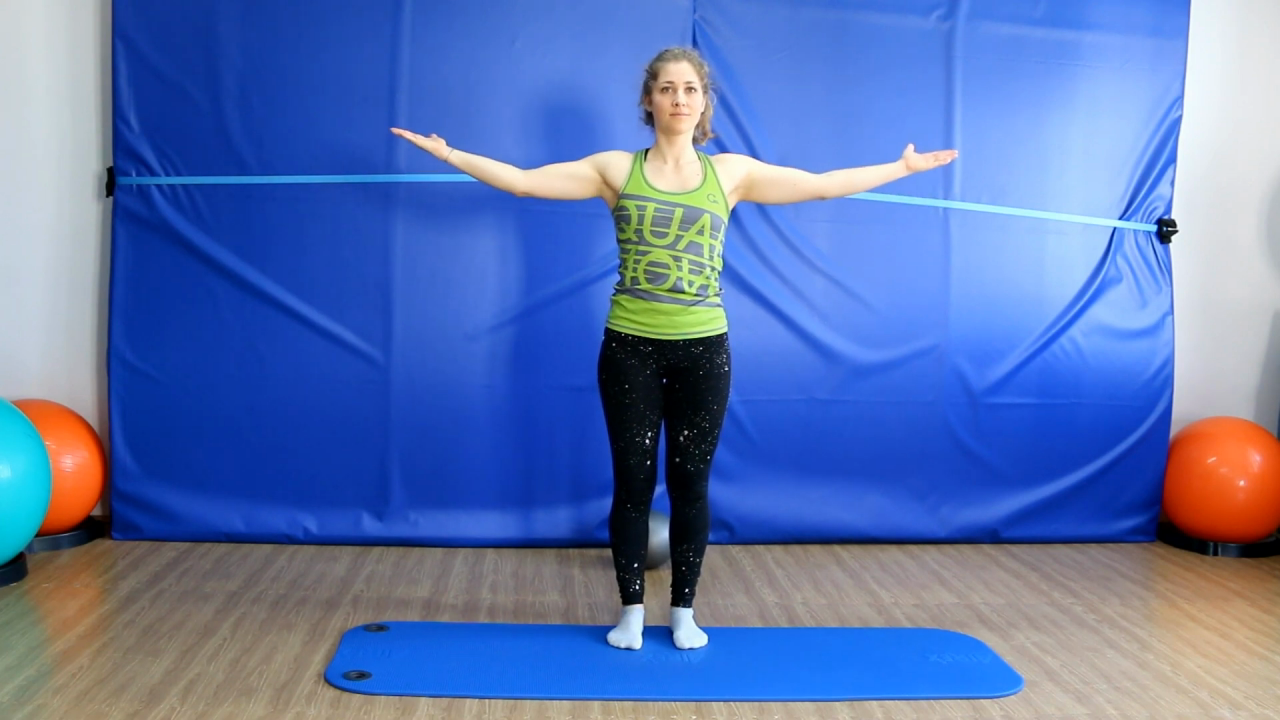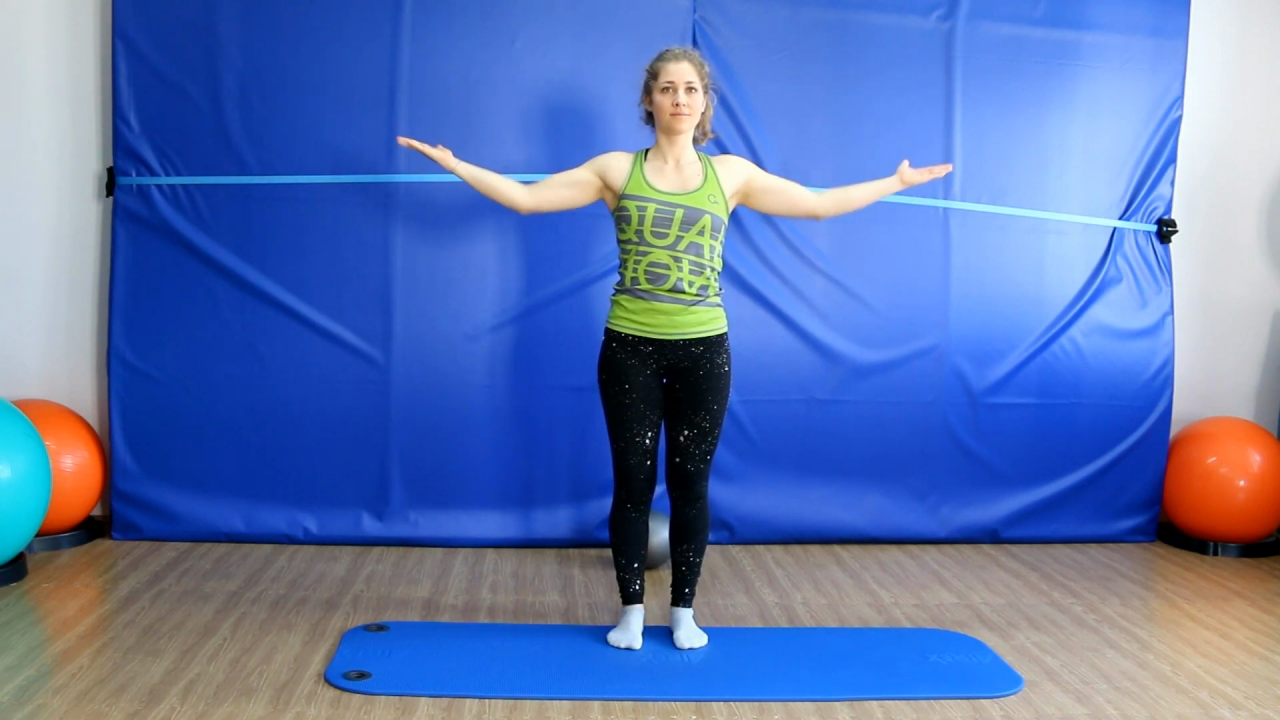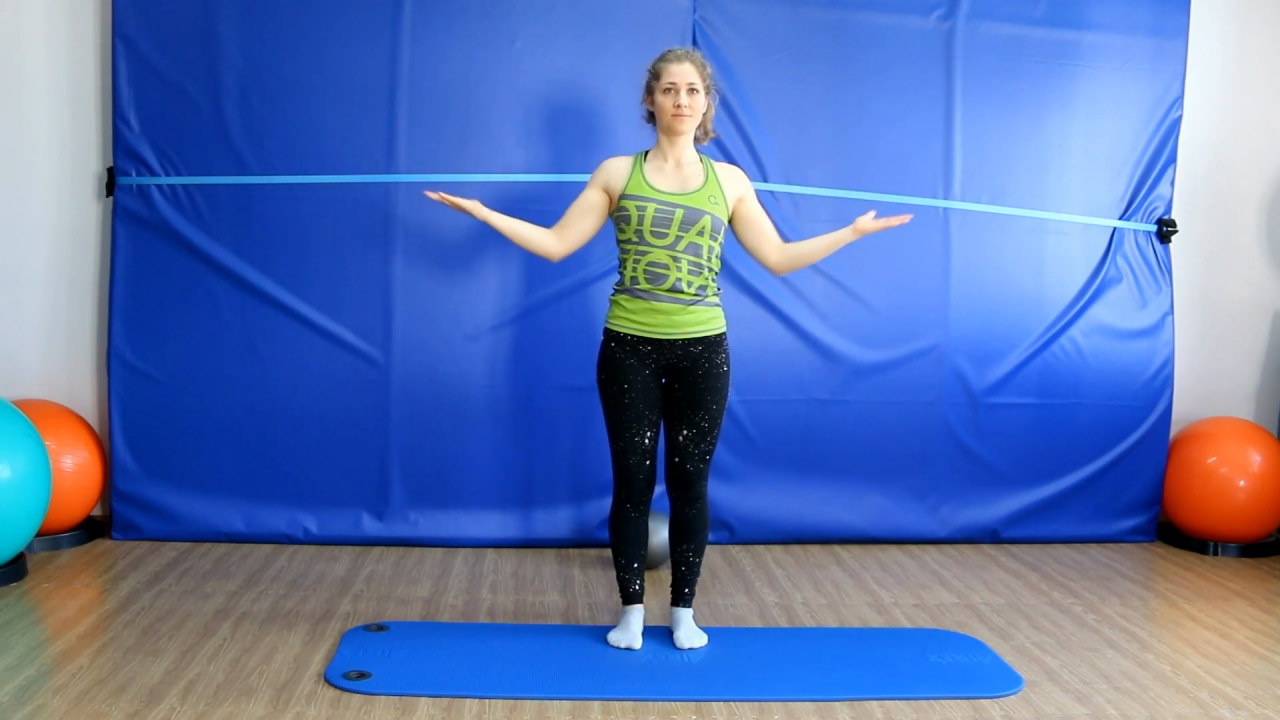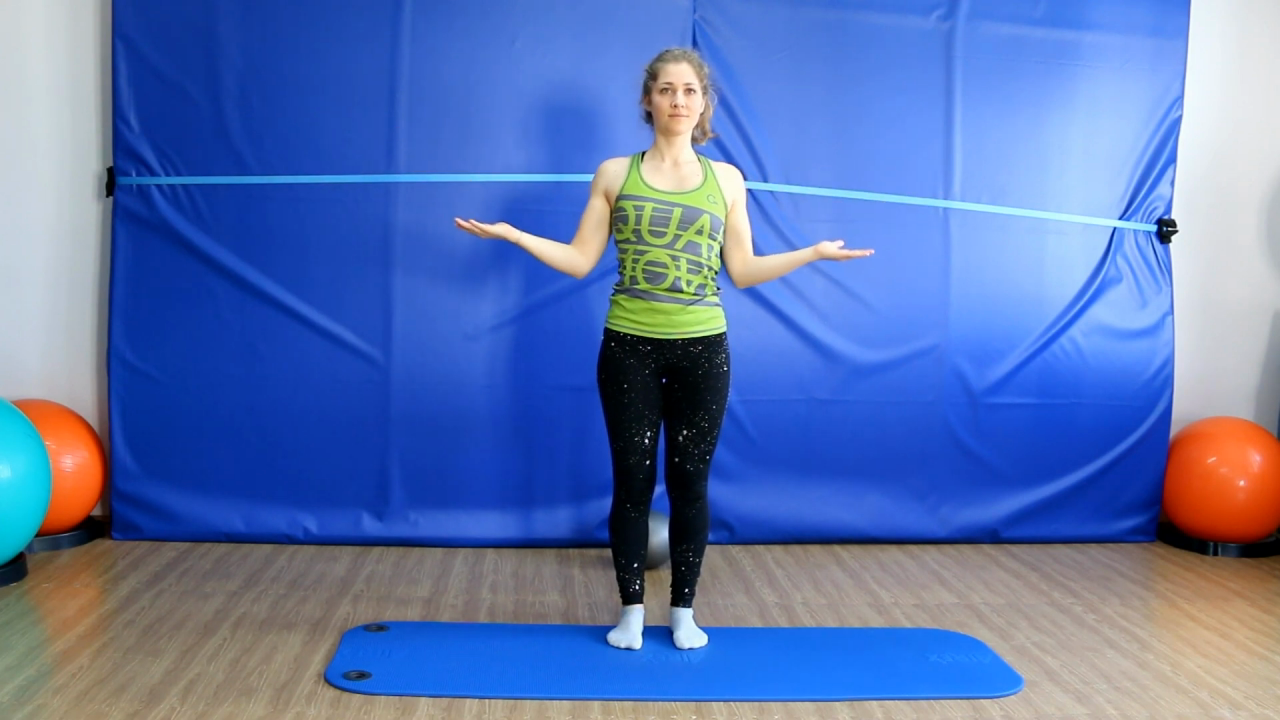
dt=0.4s
person 1, frame 1
left shoulder: (733, 172)
right shoulder: (615, 168)
left elbow: (825, 185)
right elbow: (523, 181)
left wrist: (902, 167)
right wrist: (449, 154)
left hip: (703, 349)
right hip: (630, 348)
left knee: (690, 482)
right knee: (632, 481)
left ankle: (683, 610)
right ankle: (631, 609)
person 1, frame 2
left shoulder: (732, 174)
right shoulder: (615, 169)
left elbow: (819, 203)
right elbow: (525, 197)
left wrist: (896, 182)
right wrist: (454, 164)
left hip: (703, 349)
right hip: (630, 348)
left knee: (690, 482)
right knee: (632, 481)
left ankle: (683, 610)
right ankle: (631, 609)
person 1, frame 3
left shoulder: (729, 181)
right shoulder: (616, 173)
left elbow: (780, 258)
right elbow: (554, 244)
left wrist: (854, 231)
right wrist: (482, 212)
left hip: (702, 350)
right hip: (630, 348)
left knee: (690, 483)
right knee: (632, 481)
left ankle: (684, 610)
right ankle: (631, 609)
person 1, frame 4
left shoulder: (727, 179)
right shoulder: (615, 174)
left elbow: (743, 271)
right elbow: (580, 260)
left wrist: (815, 253)
right wrist: (513, 235)
left hip: (702, 349)
right hip: (629, 348)
left knee: (690, 482)
right knee: (632, 481)
left ankle: (683, 611)
right ankle: (632, 610)
